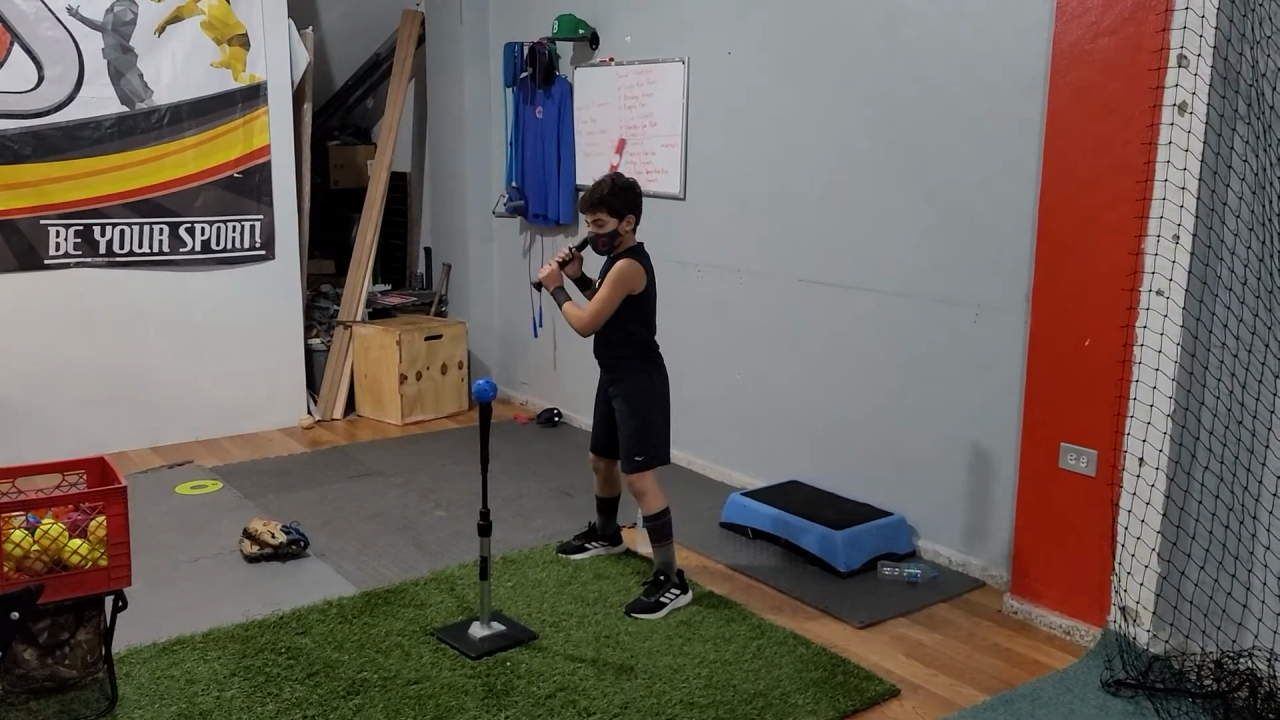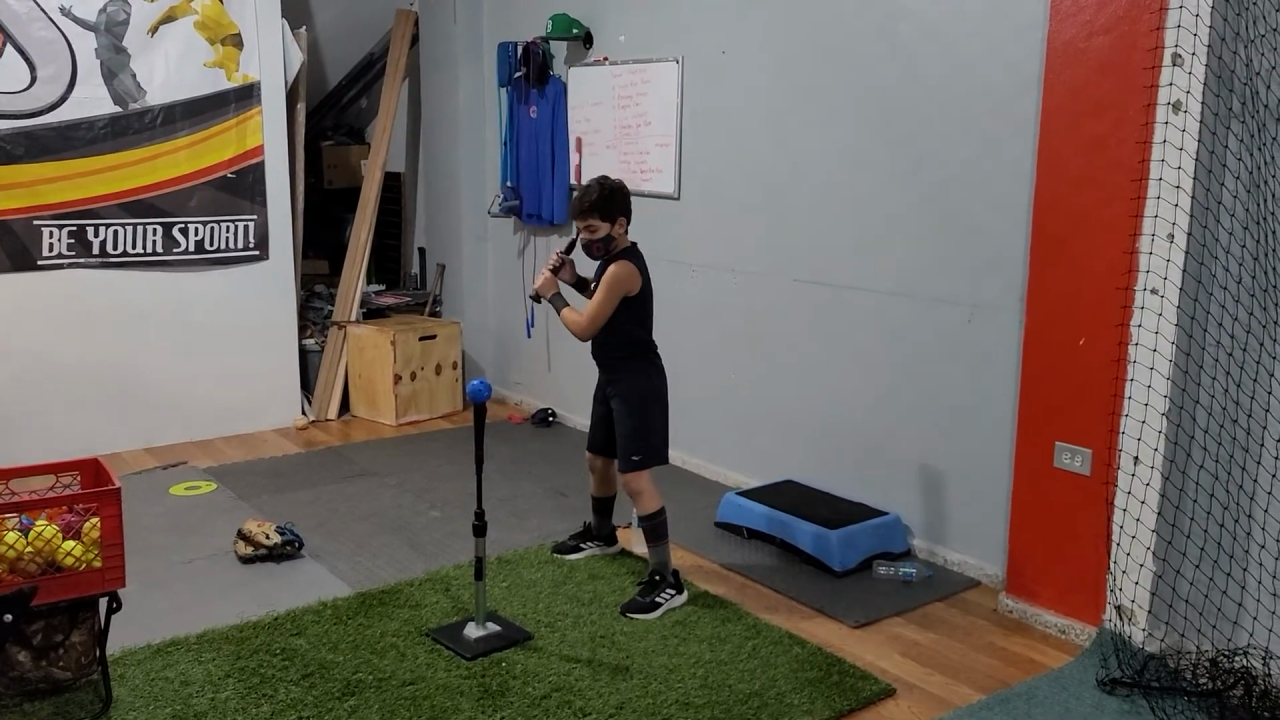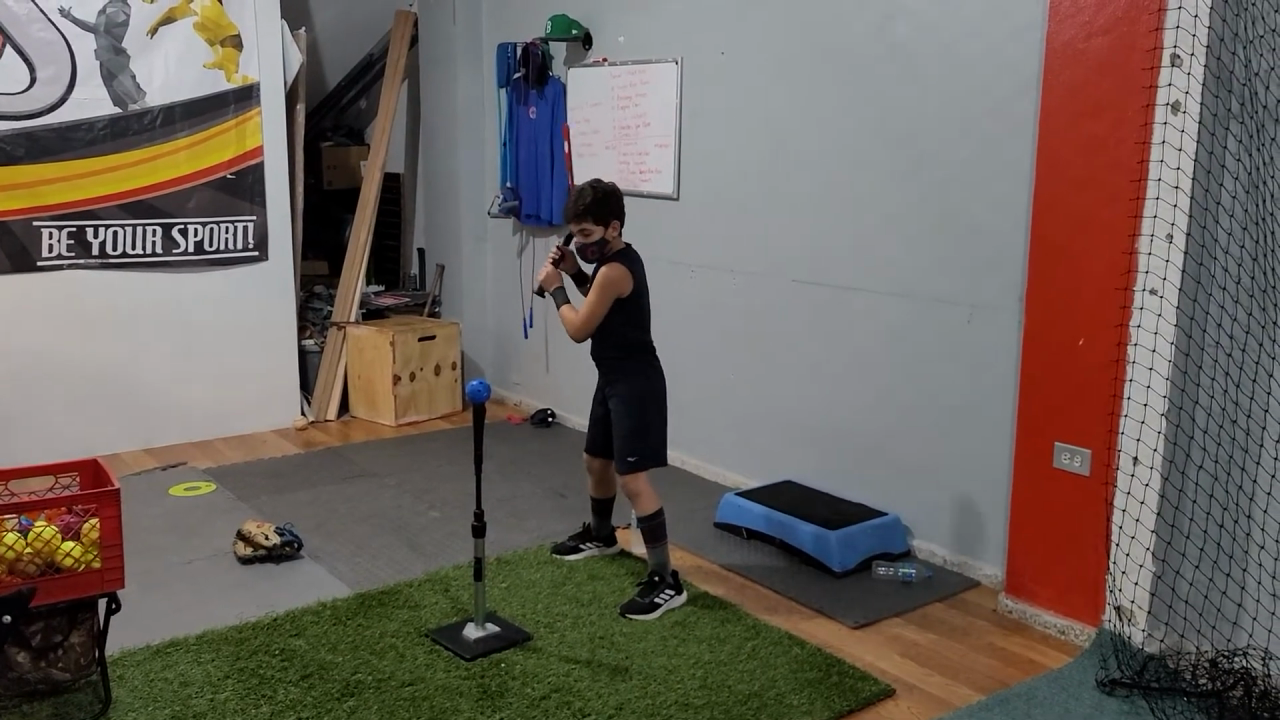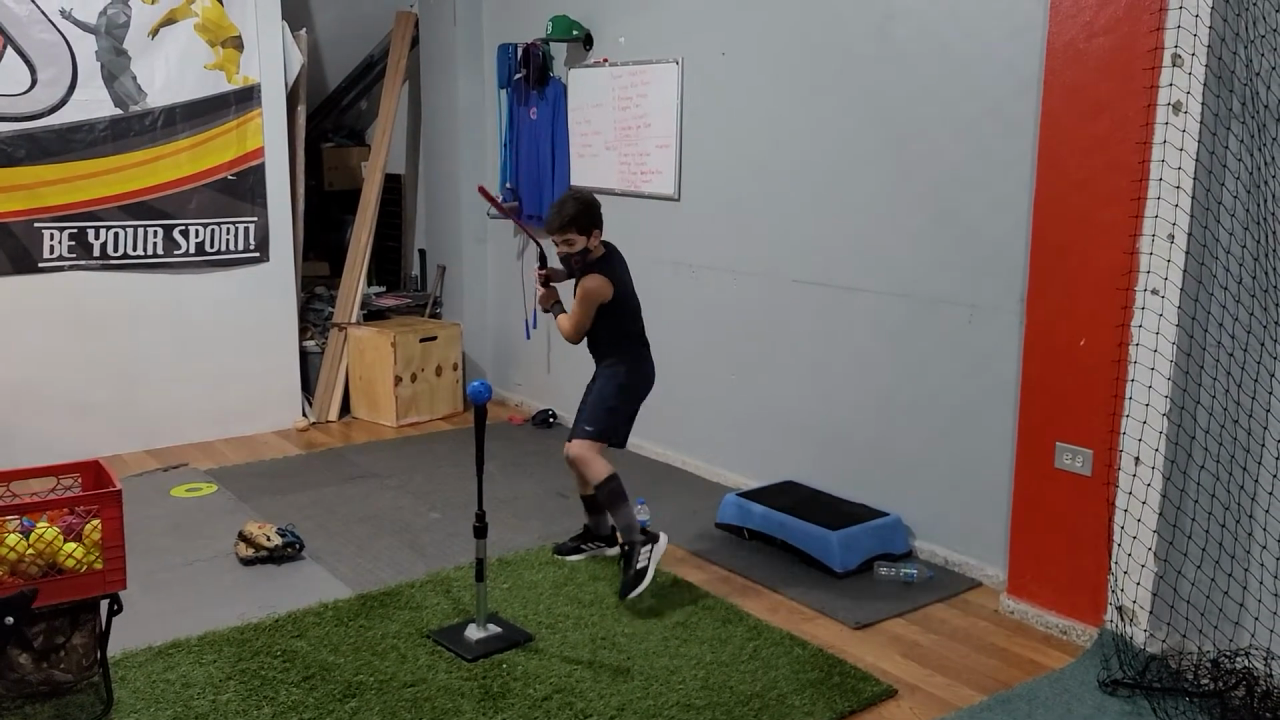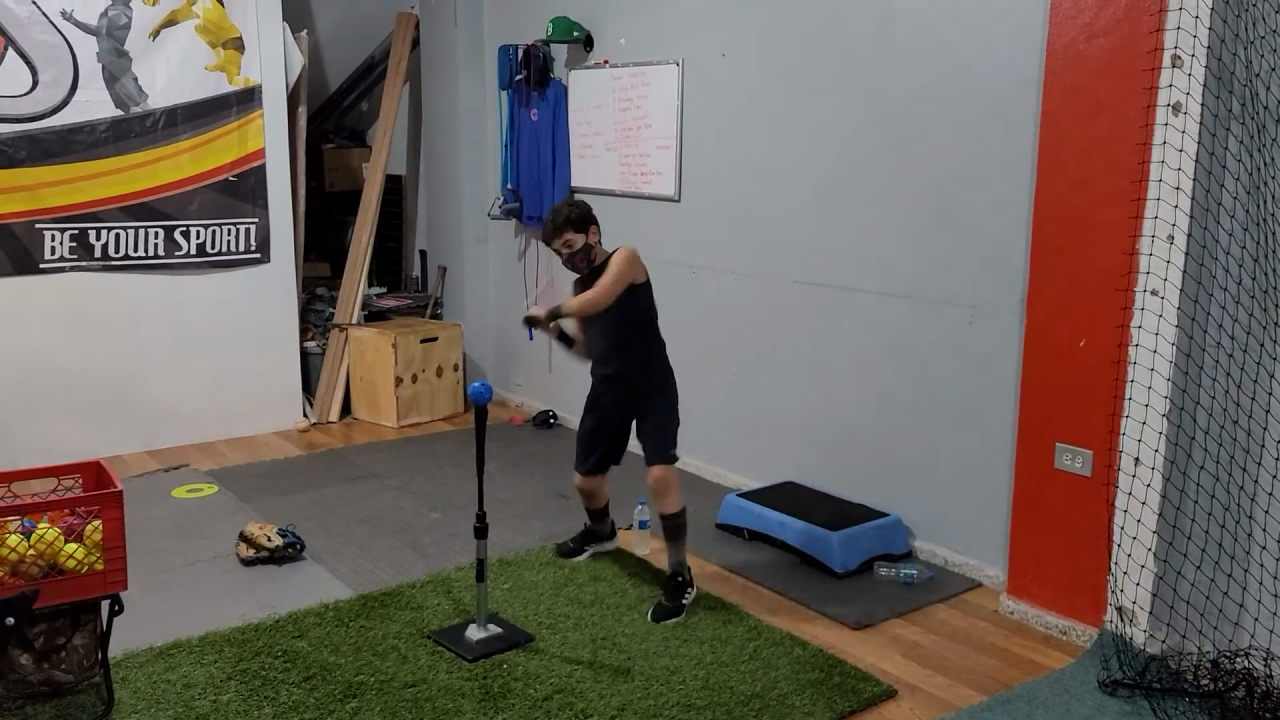
dt=0.5s
person 1, frame 1
left shoulder: (629, 265)
right shoulder: (619, 259)
left elbow: (585, 324)
right elbow: (603, 306)
left wrist: (556, 288)
right wrist: (578, 277)
left hip: (639, 381)
right hip: (615, 377)
left knee: (639, 478)
right knee: (602, 461)
left ankle: (671, 580)
right ankle: (606, 534)
person 1, frame 2
left shoulder: (623, 268)
right shoulder: (615, 261)
left elbow: (585, 328)
left wrist: (552, 294)
right wrist: (575, 281)
left hip: (637, 382)
right hip: (614, 377)
left knee: (635, 478)
right knee: (599, 459)
left ankle: (667, 580)
right ankle: (601, 534)
person 1, frame 3
left shoulder: (615, 270)
right shoulder: (618, 259)
left elbow: (579, 329)
right elbow: (599, 301)
left wrist: (555, 288)
right wrist: (575, 272)
left hip: (635, 382)
right hip: (614, 379)
left knee: (632, 480)
right knee: (596, 461)
left ankle: (665, 581)
right ankle: (600, 534)
person 1, frame 4
left shoulder: (594, 282)
right shoulder: (604, 253)
left elbow: (573, 333)
left wrist: (553, 304)
right wrist: (562, 274)
left hip: (625, 368)
right hip: (614, 366)
left knee: (586, 451)
right knee: (573, 450)
left ankle: (639, 540)
right ankle: (600, 534)
person 1, frame 5
left shoulder: (624, 258)
right shoulder: (580, 285)
left elbow: (592, 301)
right elbow: (580, 343)
left wrist: (548, 314)
right wrist: (558, 327)
left hip: (655, 383)
right hip: (608, 388)
left knee: (662, 477)
right knee: (585, 479)
left ankle: (679, 576)
right ankle: (601, 532)
